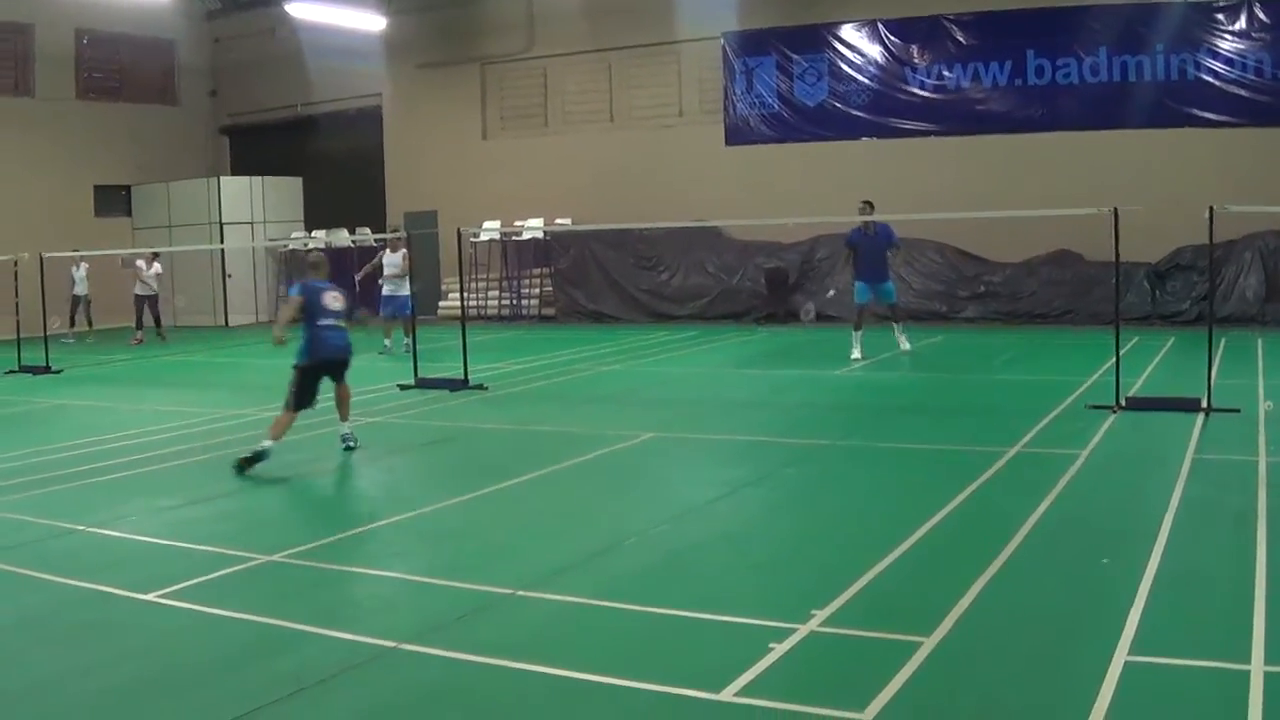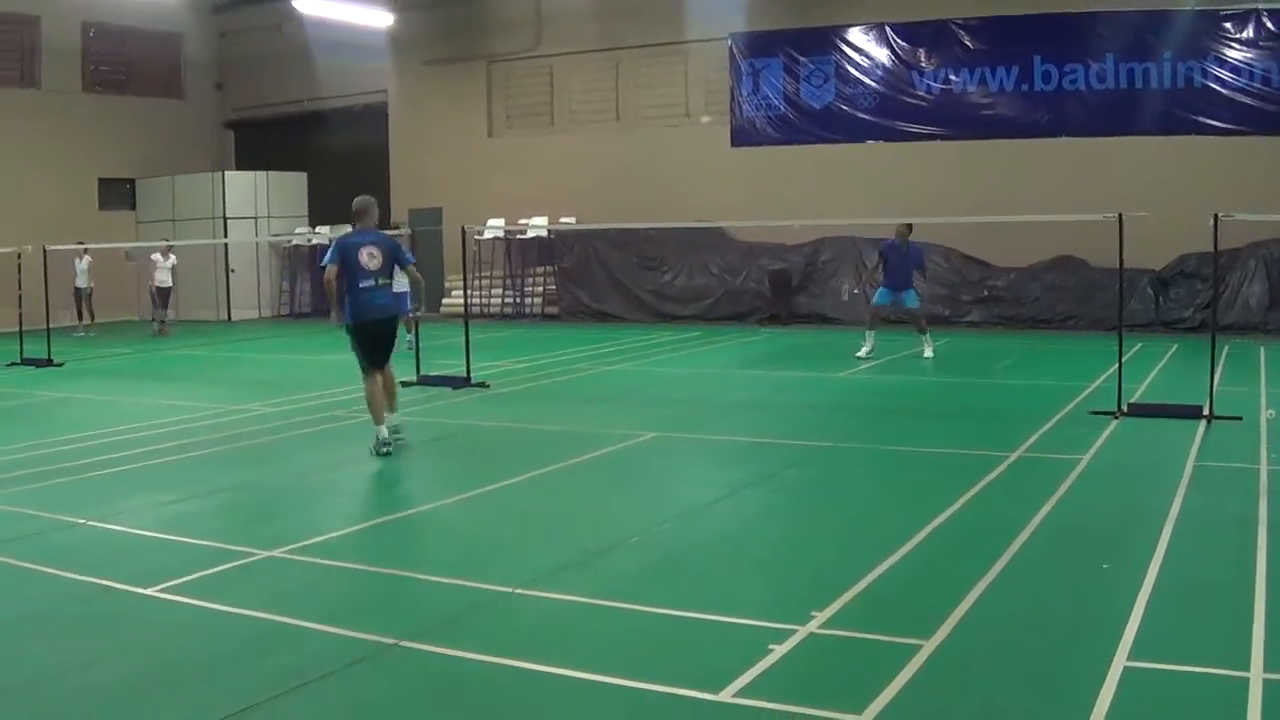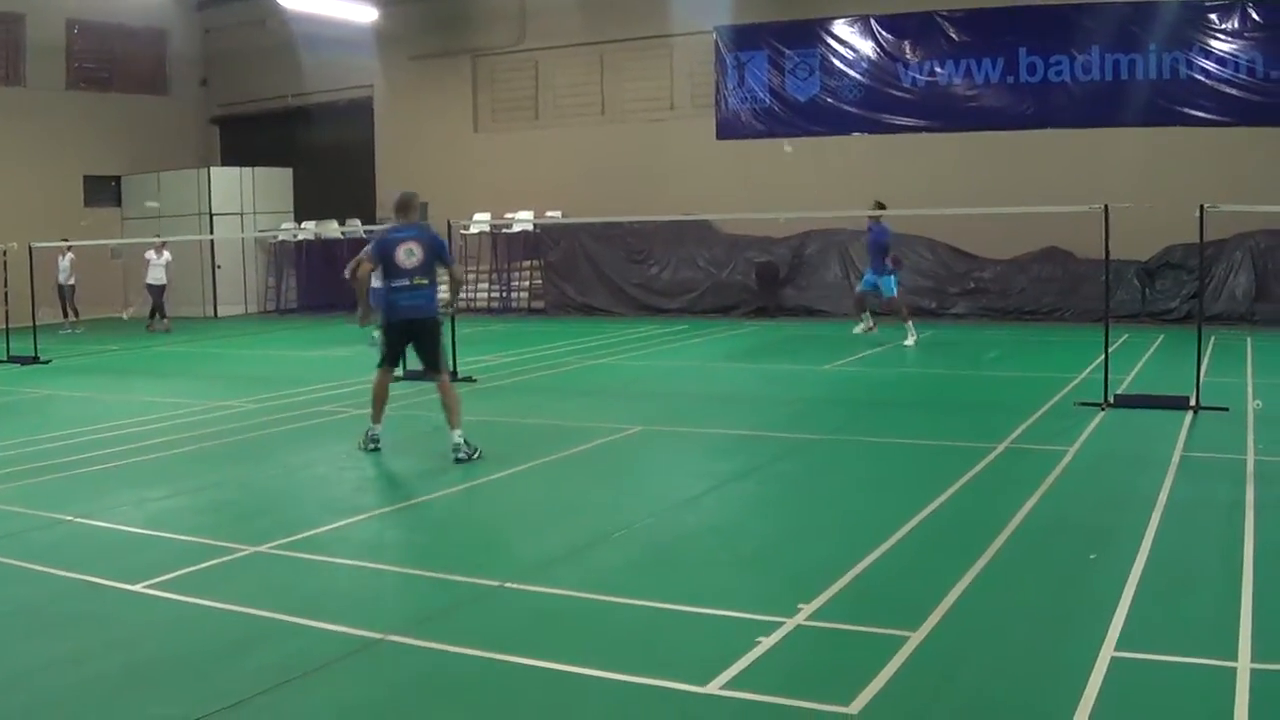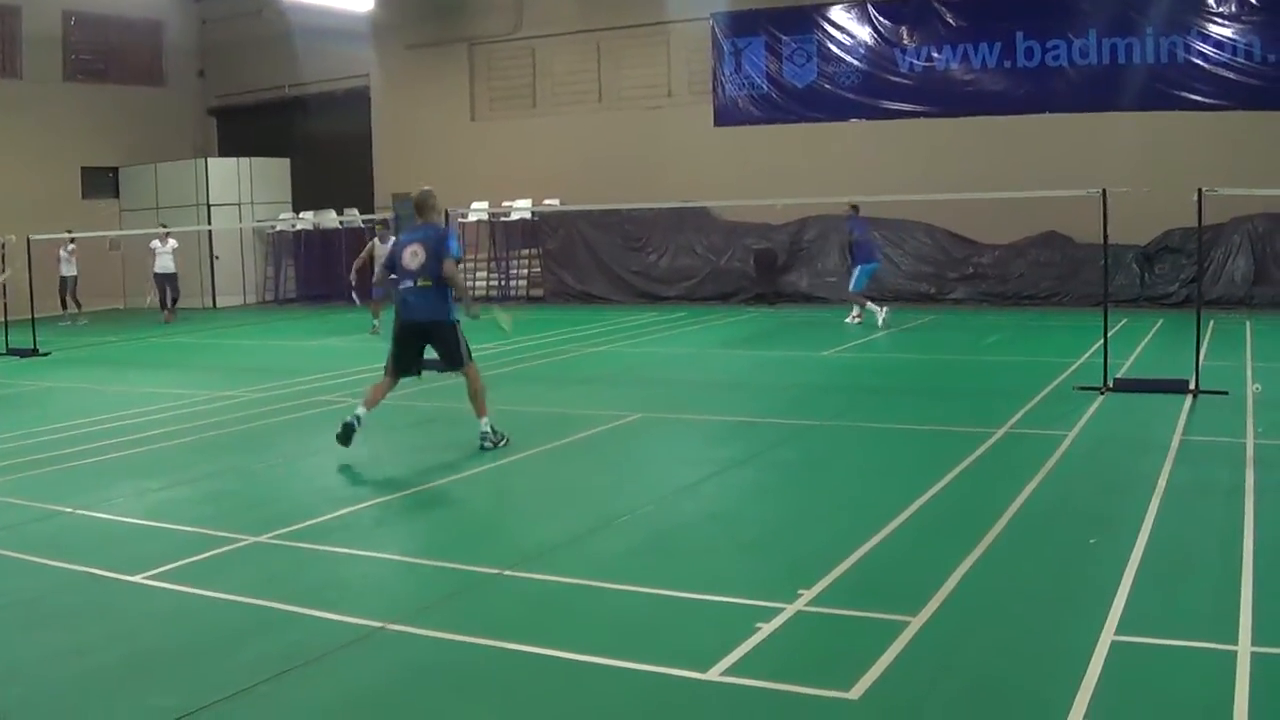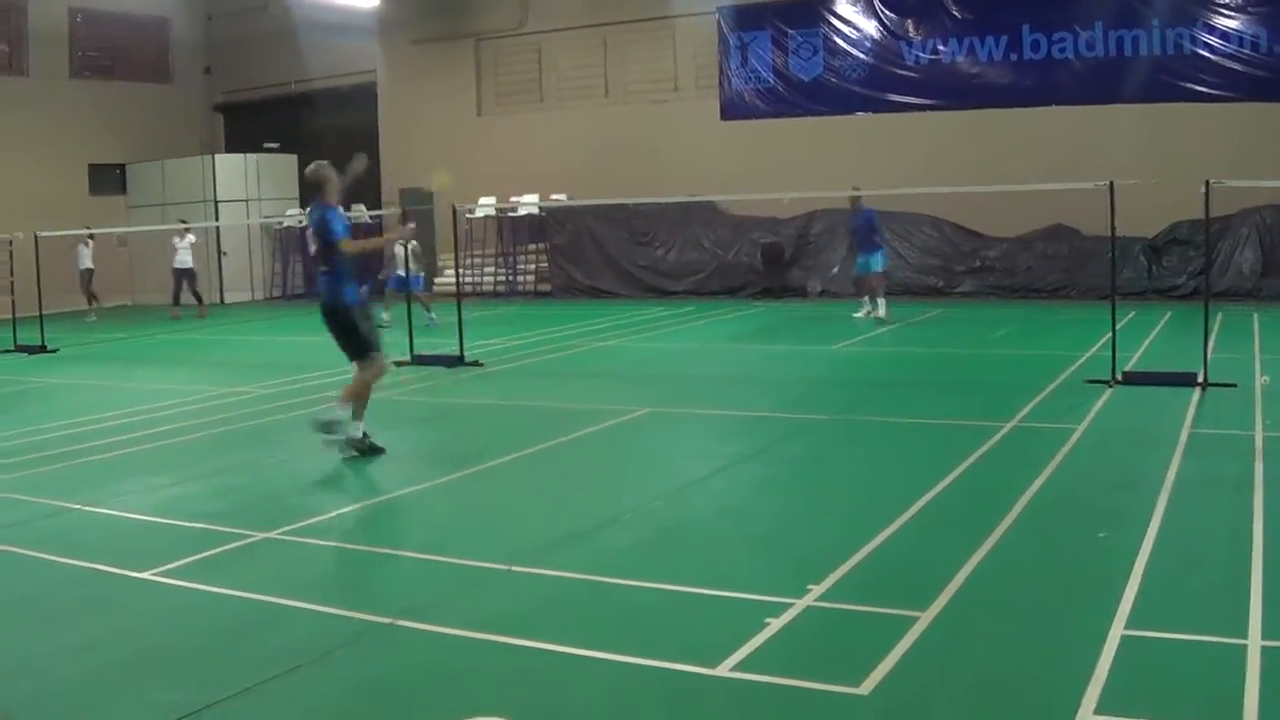
dt=0.4s
person 1, frame 1
left shoulder: (304, 286)
right shoulder: (340, 293)
left elbow: (294, 303)
right elbow: (348, 321)
left wrist: (278, 328)
left hip: (315, 353)
right hip: (342, 351)
left knee: (291, 410)
right knee: (340, 383)
left ankle: (264, 447)
right ankle: (347, 433)
person 1, frame 2
left shoulder: (342, 243)
right shoulder: (389, 242)
left elbow: (329, 278)
right elbow: (415, 277)
left wrist: (336, 309)
left hip: (359, 316)
right hip: (389, 312)
left knee: (371, 374)
right knee: (383, 367)
left ankle: (382, 436)
right ankle: (393, 424)
person 1, frame 3
left shoulder: (383, 239)
right shoulder: (432, 237)
left elbow: (363, 273)
right elbow: (457, 276)
left wrist: (364, 307)
right wrist: (451, 301)
left hip: (394, 315)
right hip: (426, 315)
left knee: (385, 372)
right knee: (442, 377)
left ankle: (374, 434)
right ankle: (458, 442)
person 1, frame 4
left shoulder: (401, 241)
right shoulder: (443, 236)
left elbow: (378, 279)
right elbow: (450, 272)
right wrist: (468, 302)
left hip: (405, 319)
right hip: (438, 316)
left knee: (390, 378)
right knee: (468, 368)
left ankle: (357, 417)
right ankle: (486, 430)
person 1, frame 5
left shoulder: (319, 211)
right shoulder: (330, 214)
left elbow: (336, 191)
right elbow: (349, 249)
left wrist: (351, 173)
right wrist: (388, 239)
left hip: (332, 300)
right hip: (345, 299)
left knee: (365, 364)
right knee: (374, 363)
left ankle: (356, 433)
right ankle: (334, 417)
